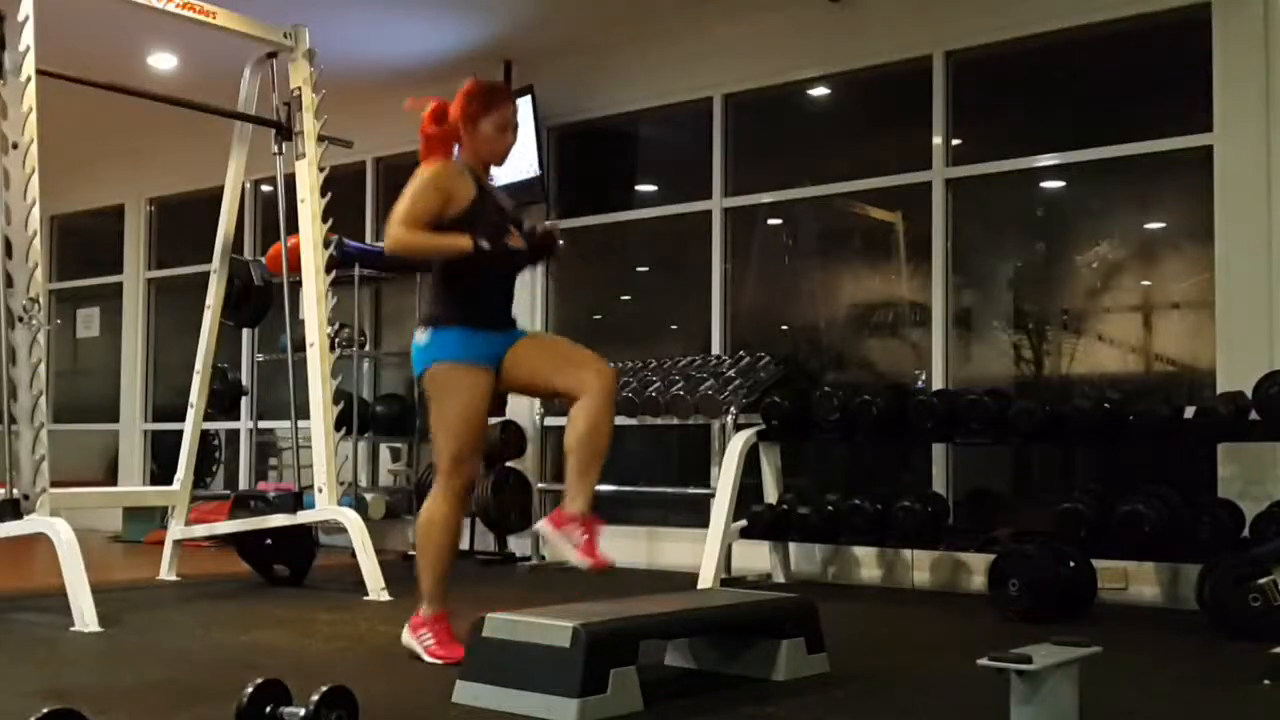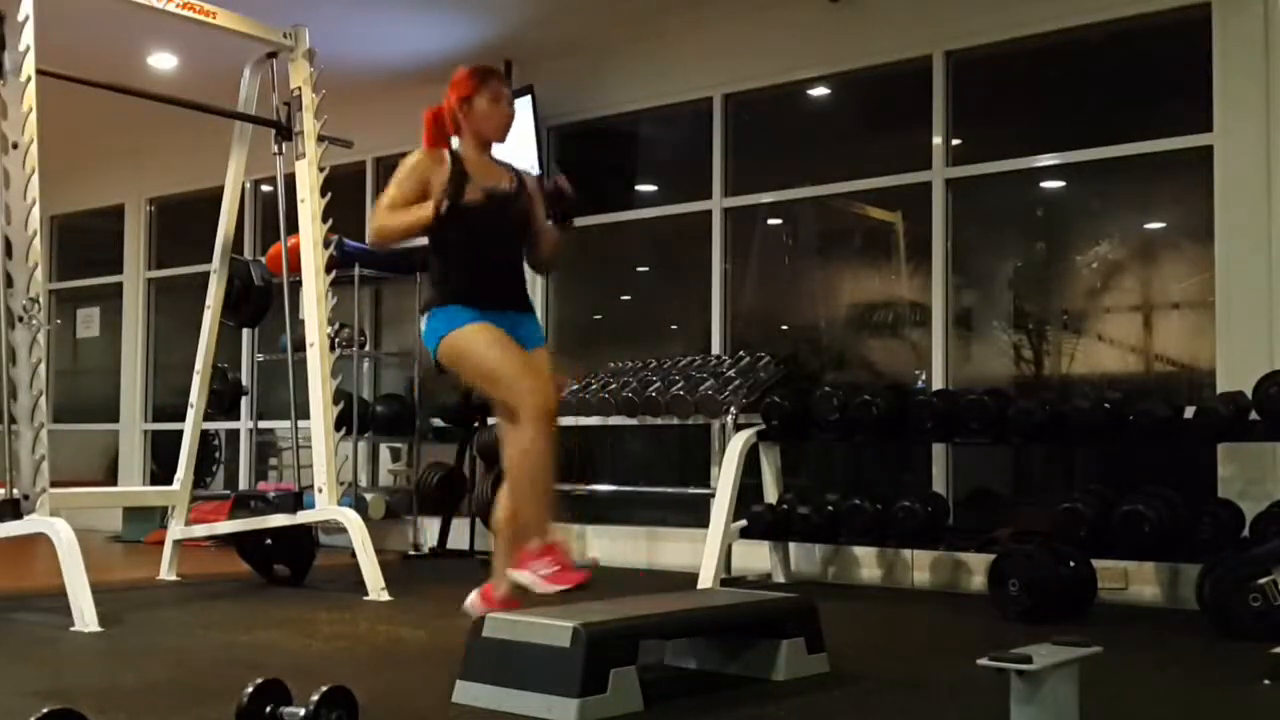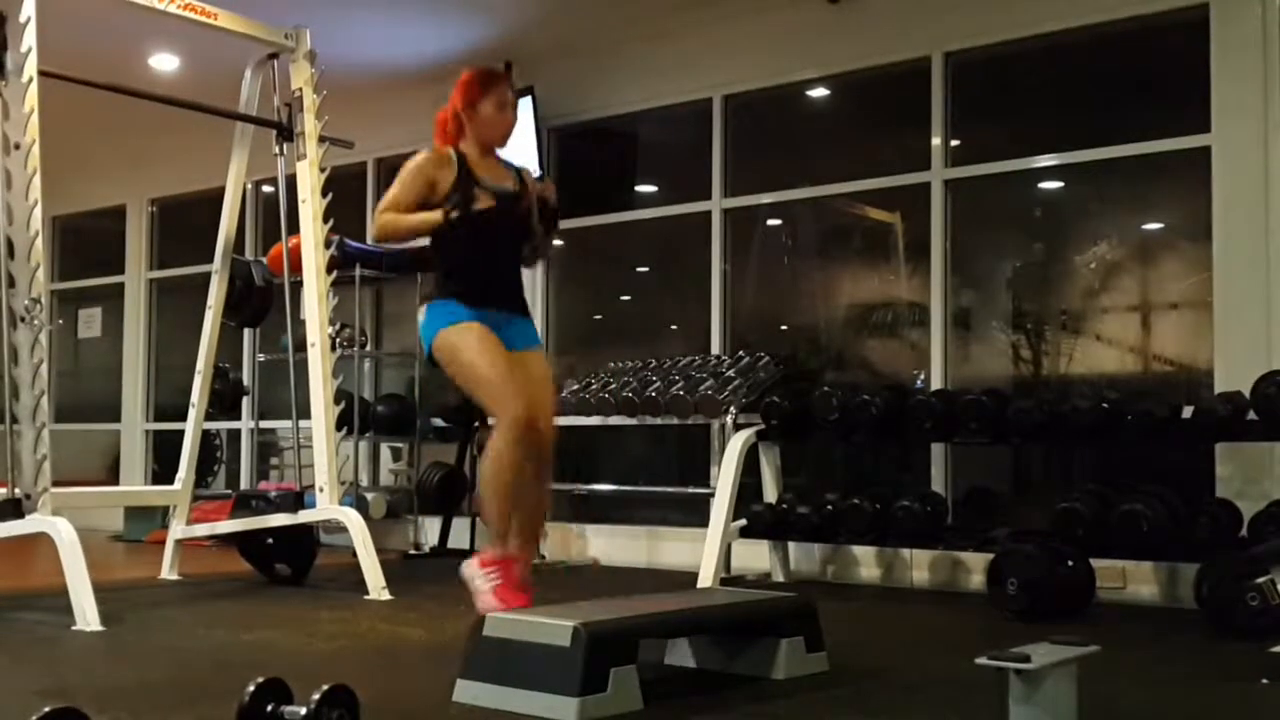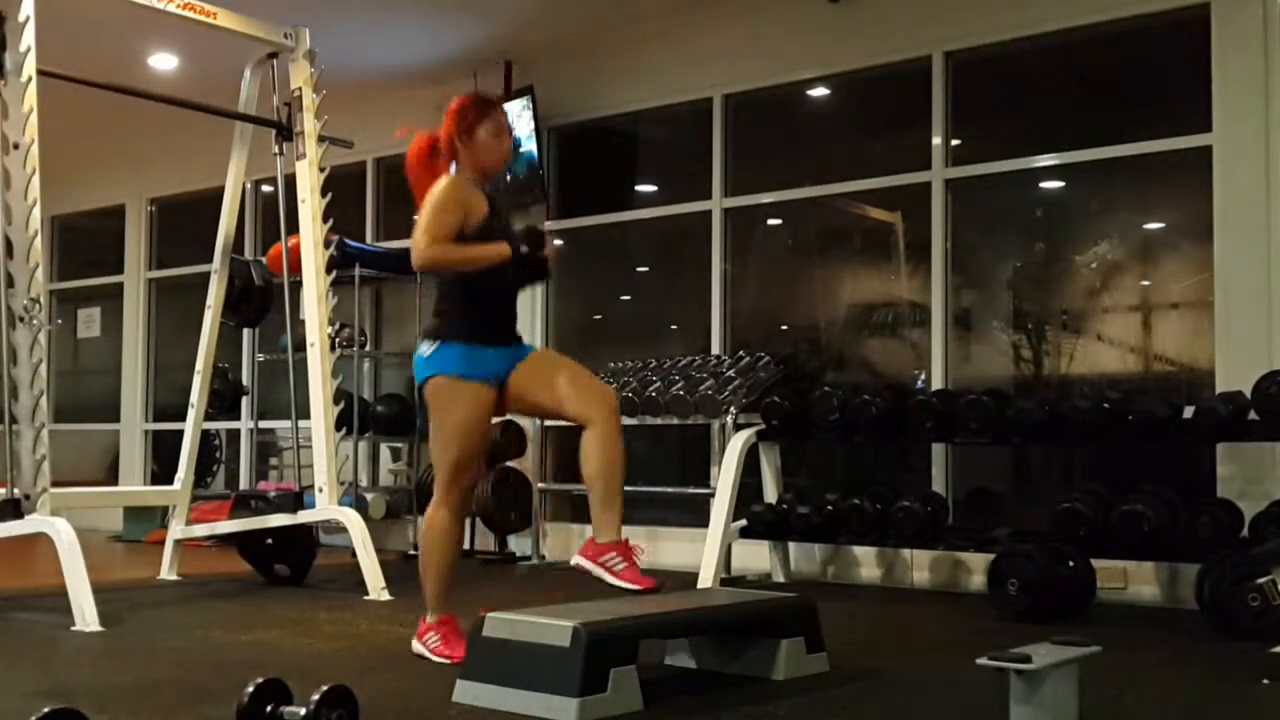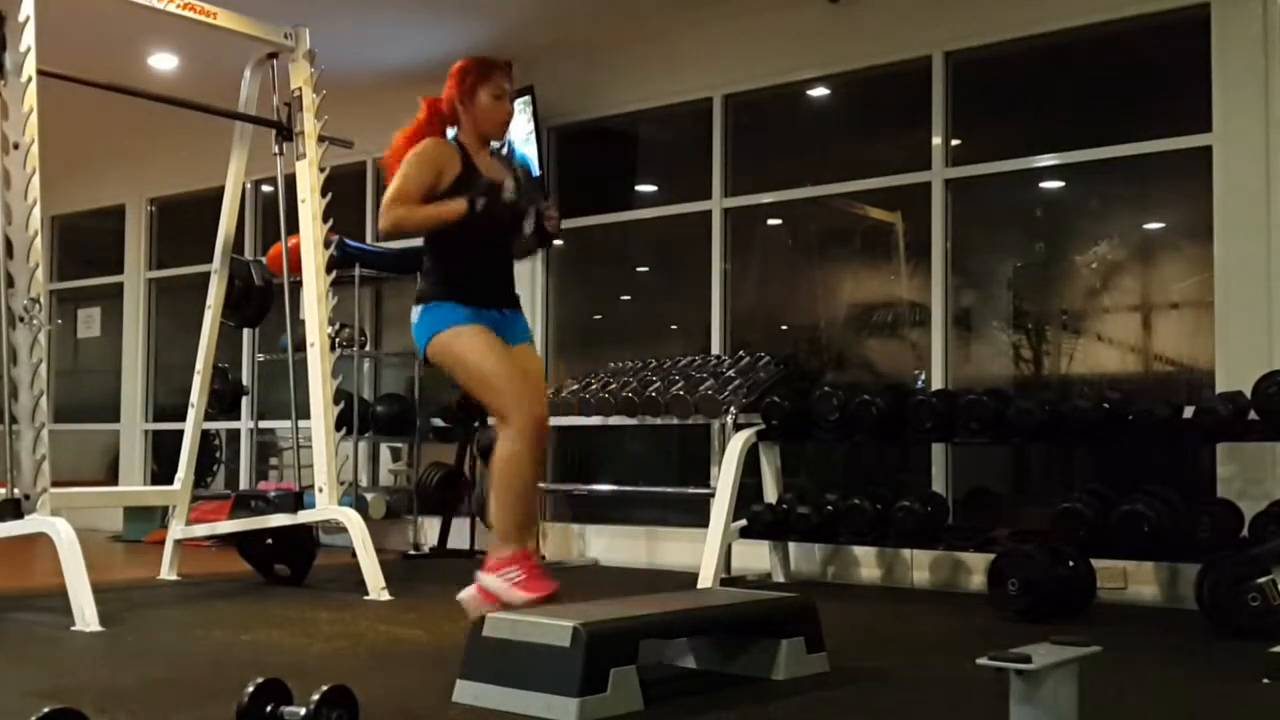
dt=1s
person 1, frame 1
left shoulder: (496, 192)
right shoulder: (443, 176)
right elbow: (397, 238)
left wrist: (533, 249)
right wrist: (477, 244)
left hip: (502, 334)
right hip: (454, 336)
left knee: (598, 378)
right knee: (456, 476)
left ankle: (573, 517)
right ankle: (428, 618)
person 1, frame 2
left shoulder: (520, 181)
right shoulder: (429, 164)
left elbow: (542, 260)
right elbow: (378, 230)
left wrist: (555, 218)
right wrist: (439, 207)
left hip: (516, 318)
right hip: (457, 315)
right knee: (537, 402)
left ankle: (497, 591)
right ankle: (535, 546)
person 1, frame 3
left shoulder: (519, 177)
right shoulder: (433, 164)
right elbow: (380, 226)
left wrist: (544, 220)
right wrist: (449, 216)
left hip: (514, 316)
right hip: (454, 312)
left knee: (540, 440)
right knee: (515, 414)
left ankle: (518, 572)
right ankle: (497, 557)
person 1, frame 4
left shoulder: (491, 202)
right shoulder: (452, 189)
right elbow: (426, 252)
left wrist: (528, 266)
right wrist: (508, 250)
left hip: (506, 351)
right hip: (457, 351)
left knee: (602, 407)
right knee: (454, 490)
left ankle: (605, 545)
right ankle: (436, 623)
person 1, frame 5
left shoulder: (500, 168)
right shoulder: (434, 154)
right elbow: (388, 219)
left wrist: (534, 231)
right wrist: (470, 205)
left hip: (503, 311)
right hip: (448, 311)
left knee: (531, 433)
right knee: (526, 414)
left ankle: (498, 578)
right ankle: (507, 557)
